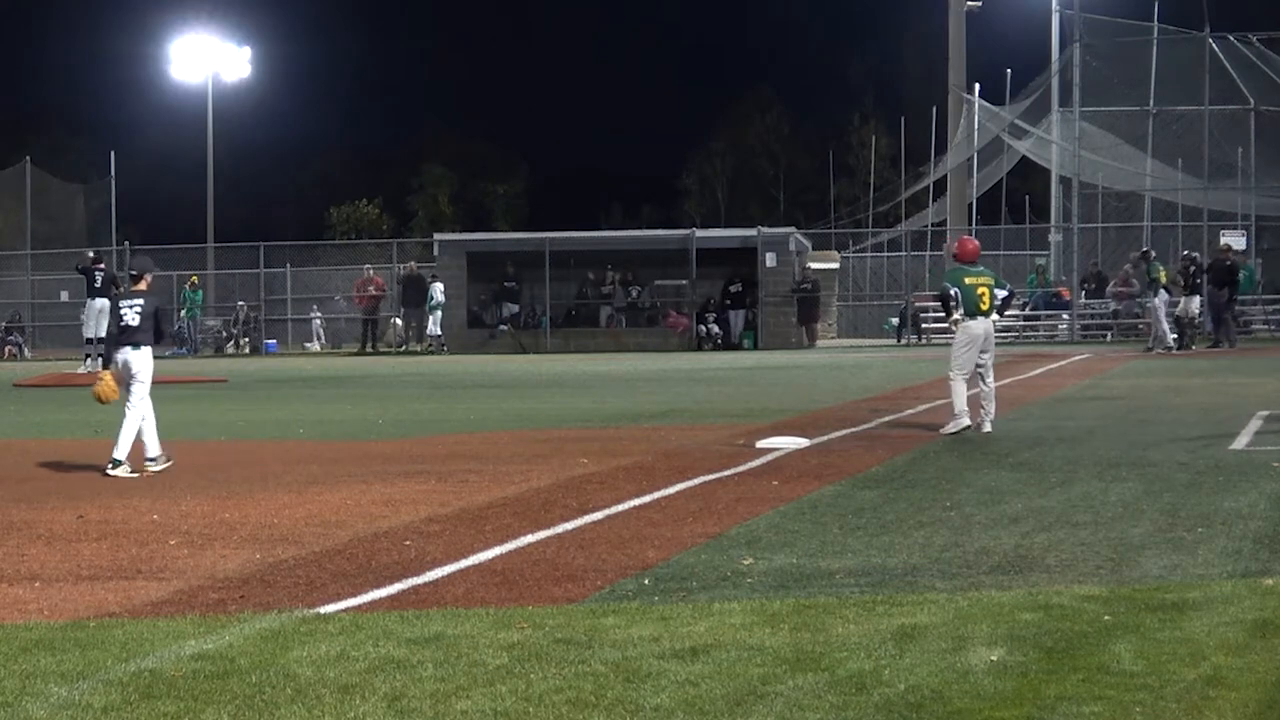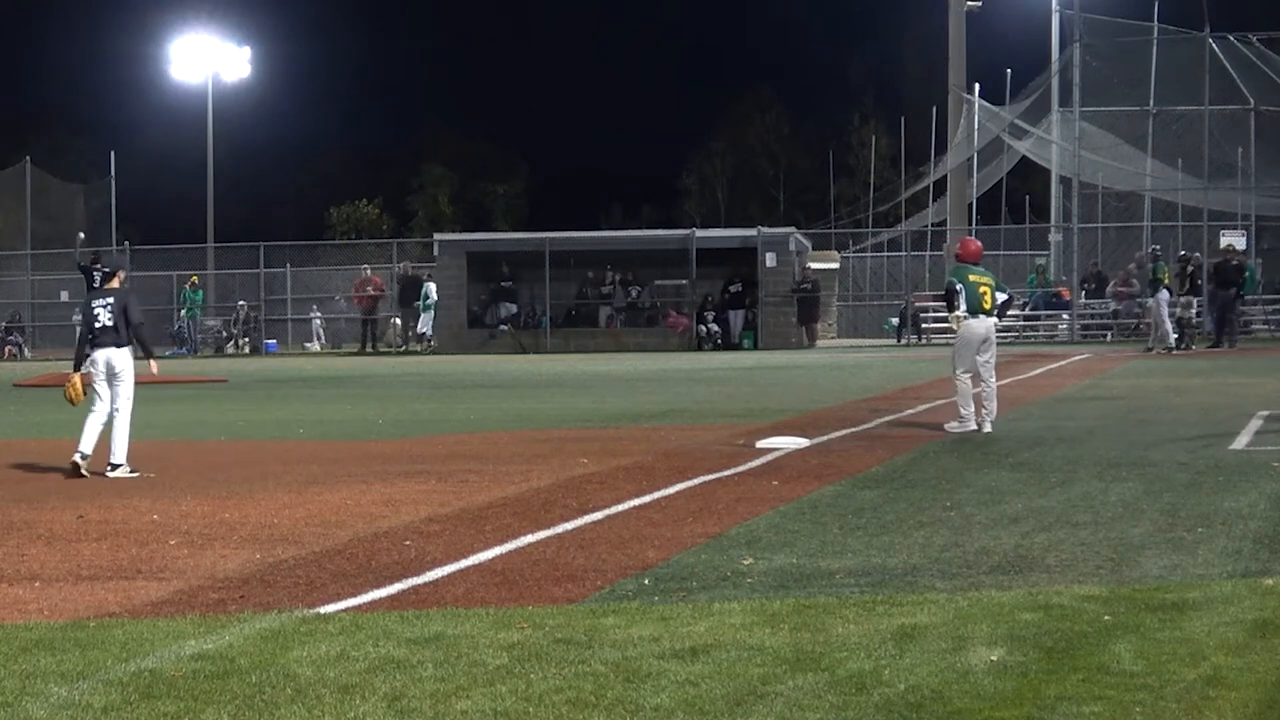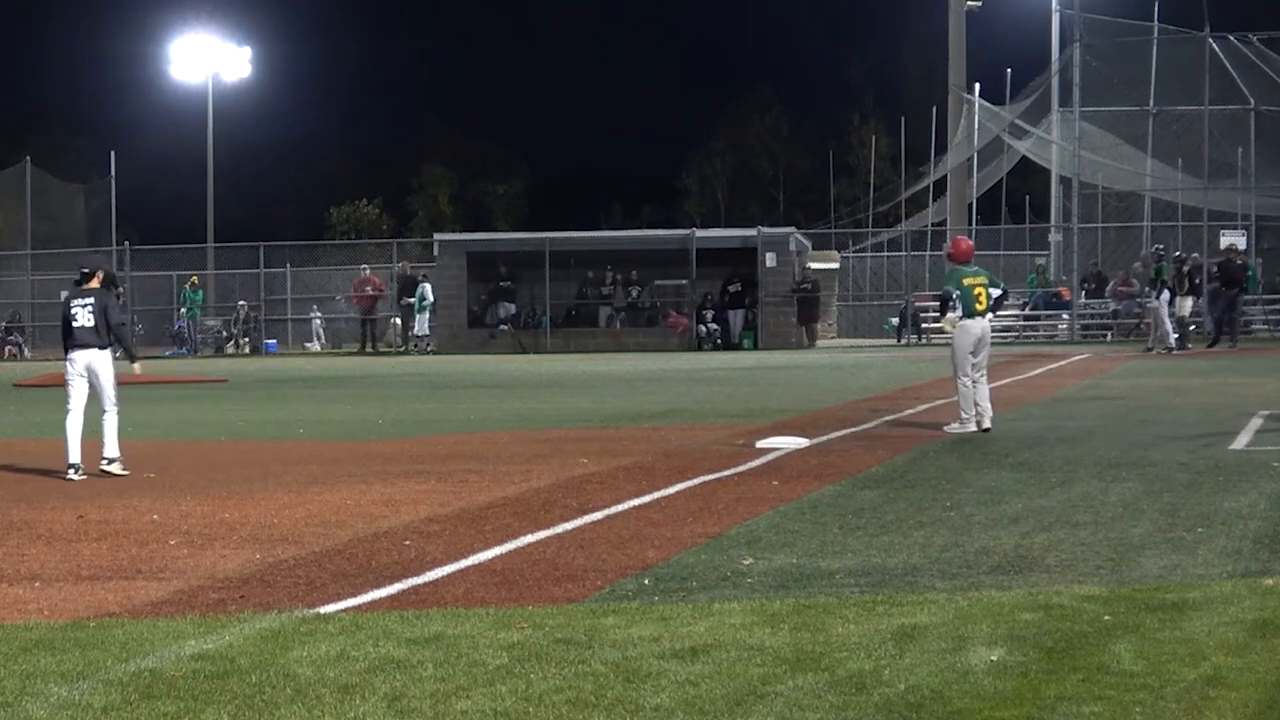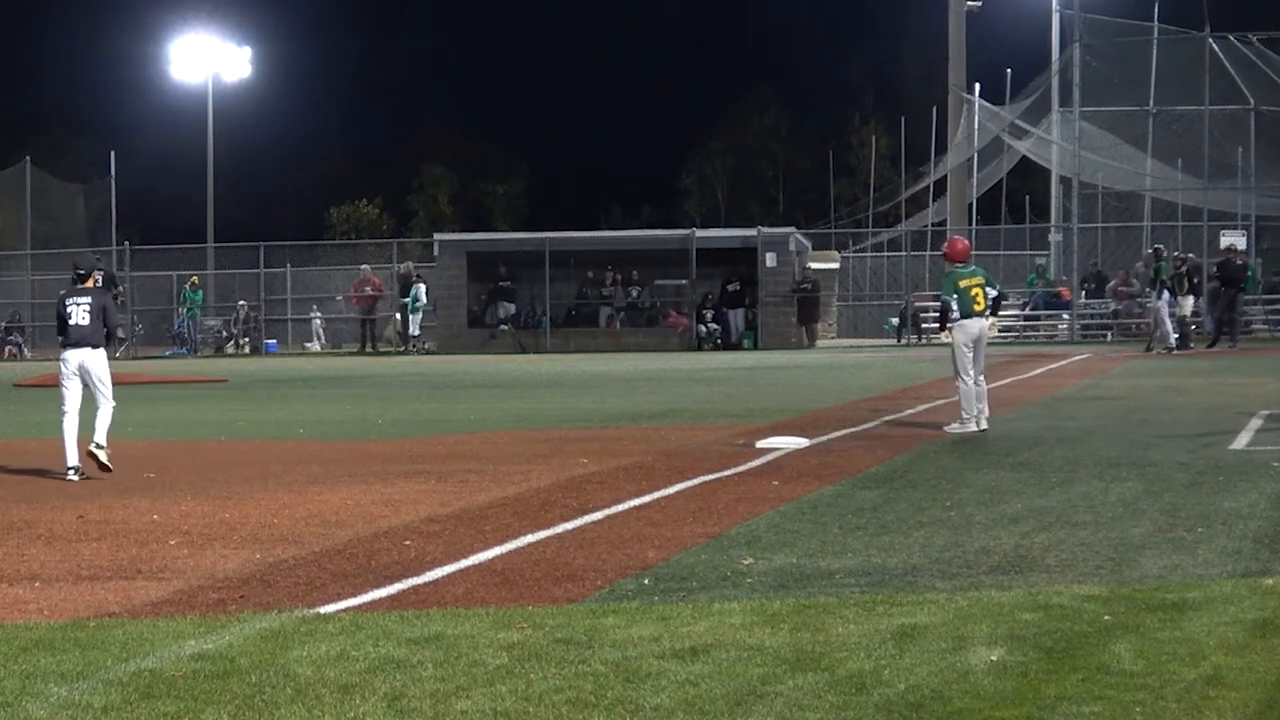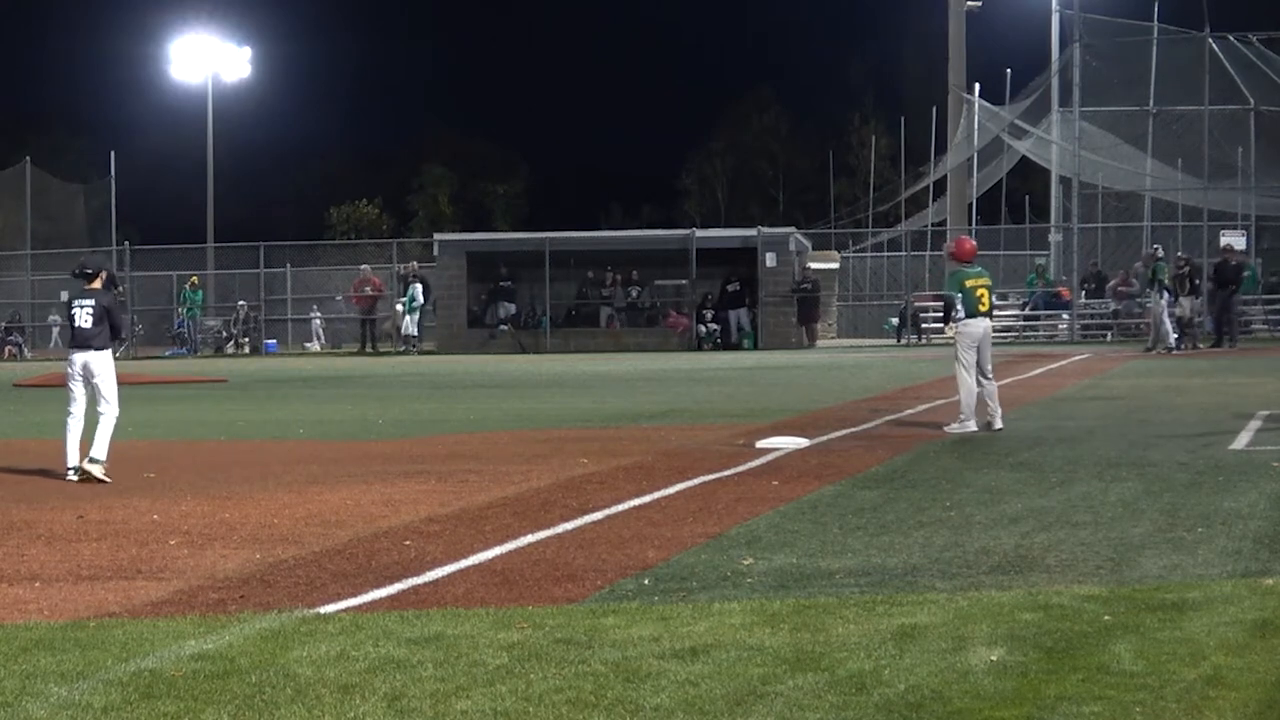
dt=0.3s
person 1, frame 1
left shoulder: (119, 301)
right shoulder: (153, 300)
left elbow: (113, 334)
right elbow: (160, 332)
left wrist: (107, 366)
left hip: (120, 355)
right hip: (141, 353)
left knee: (143, 405)
right knee: (135, 409)
left ankle: (154, 456)
right ankle: (117, 461)
person 1, frame 2
left shoulder: (91, 299)
right shoulder: (125, 296)
left elbow: (84, 335)
right elbow: (136, 329)
left wrist: (77, 368)
right wrist: (150, 357)
left hip: (97, 355)
right hip: (120, 354)
left knee: (98, 409)
right knee: (121, 410)
left ankle: (82, 454)
right ankle: (116, 464)
person 1, frame 3
left shoulder: (70, 299)
right shoulder: (105, 296)
left elbow: (65, 334)
right elbow: (118, 328)
right wrist: (132, 357)
left hip: (75, 356)
right hip: (100, 355)
left knee: (74, 411)
right knee: (109, 408)
left ankle: (74, 466)
right ankle: (110, 458)
person 1, frame 4
left shoulder: (64, 298)
right shoulder: (101, 296)
left elbow: (60, 331)
right elbow: (112, 328)
left hip: (69, 355)
right hip: (94, 354)
left knee: (70, 412)
right knee: (105, 404)
left ankle: (72, 467)
right ankle: (99, 444)
person 1, frame 5
left shoulder: (74, 299)
right shoulder: (106, 297)
left elbow: (74, 327)
right elbow: (118, 331)
left hip: (76, 356)
right hip: (100, 357)
left knee: (75, 414)
right knee: (108, 412)
left ankle: (72, 467)
right ankle: (95, 459)
person 2, frame 1
left shoulder: (955, 273)
right shoulder: (988, 274)
left elbow: (945, 294)
right elbow: (1009, 293)
left wrist: (950, 315)
right wrist: (997, 314)
left hip: (967, 326)
right hip: (987, 325)
left knee: (958, 374)
right knee: (986, 375)
left ankle: (961, 416)
right ankle: (986, 421)
person 2, frame 2
left shoulder: (959, 271)
right shoulder: (989, 276)
left elbow: (950, 289)
right elbow: (1008, 297)
left wrist: (952, 312)
right wrist: (997, 317)
left hip: (969, 325)
right hip: (988, 326)
left knee: (962, 374)
right knee: (988, 375)
left ankle: (967, 419)
right ankle: (987, 421)
person 2, frame 3
left shoulder: (954, 273)
right shoulder: (983, 274)
left elbow: (947, 296)
right elbow: (1002, 291)
left wrist: (945, 315)
right wrist: (990, 313)
left hip: (965, 326)
right hip: (984, 325)
left knee: (964, 376)
right knee: (980, 374)
left ankle: (967, 421)
right ankle: (985, 416)
person 2, frame 4
left shoulder: (951, 277)
right shoulder: (980, 273)
left elbow: (946, 305)
right elbow: (997, 294)
left wrist: (943, 328)
right wrist: (992, 317)
left hip: (962, 327)
right hip: (981, 324)
left knee: (965, 376)
right knee: (978, 374)
left ankle: (968, 421)
right ankle: (982, 418)
person 2, frame 5
left shoulder: (957, 275)
right shoulder: (984, 274)
left elbow: (949, 301)
right elbow: (990, 303)
left wrist: (947, 322)
left hip: (967, 326)
right hip: (985, 324)
left knee: (966, 374)
right knee: (986, 373)
left ankle: (967, 420)
right ankle: (995, 418)
